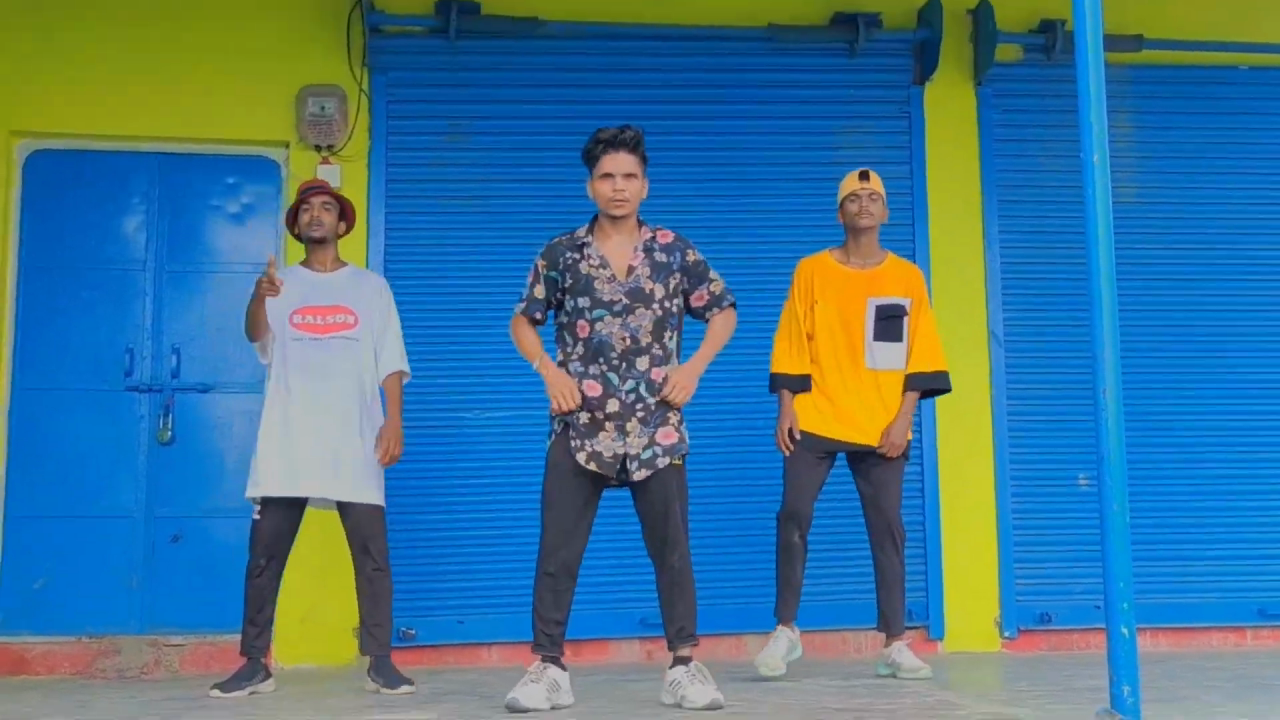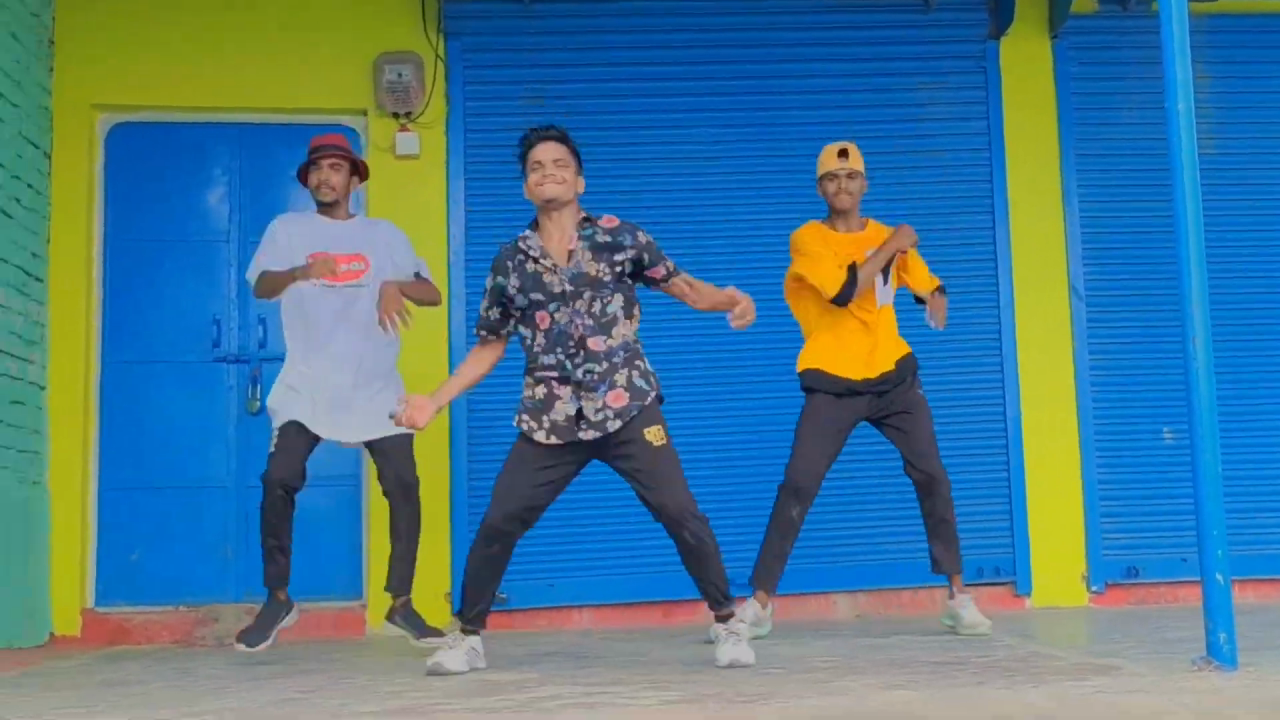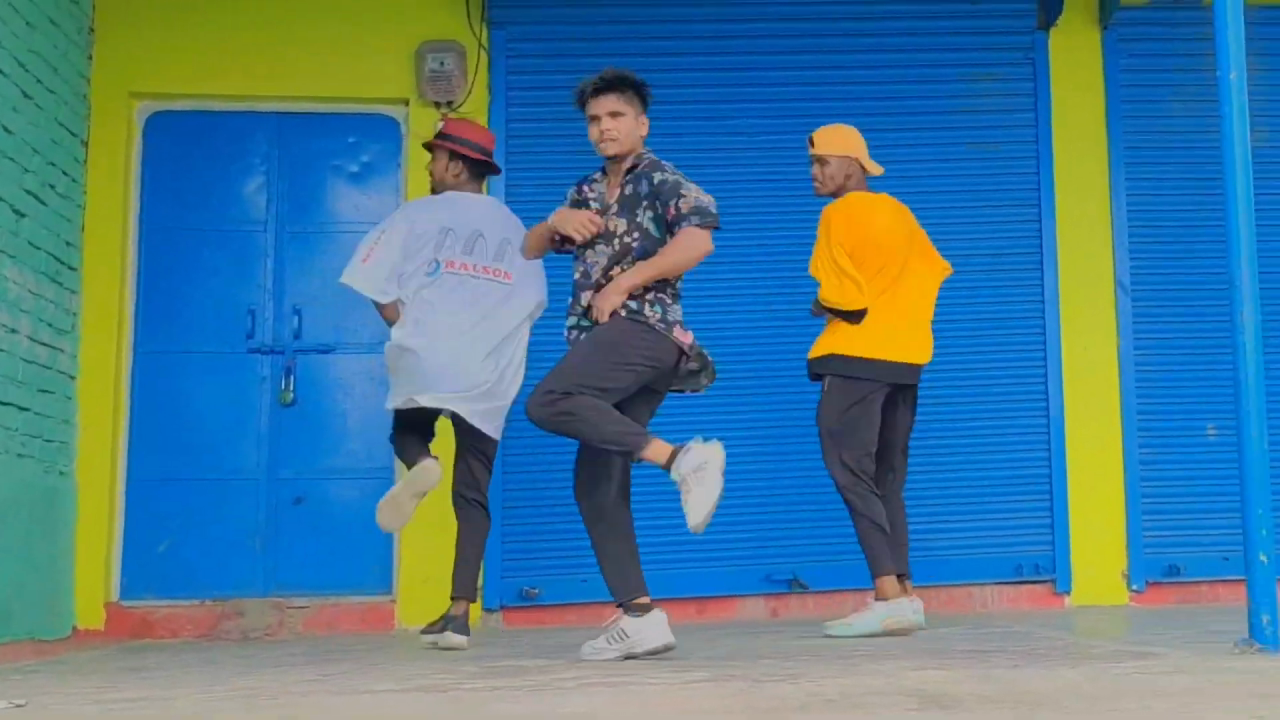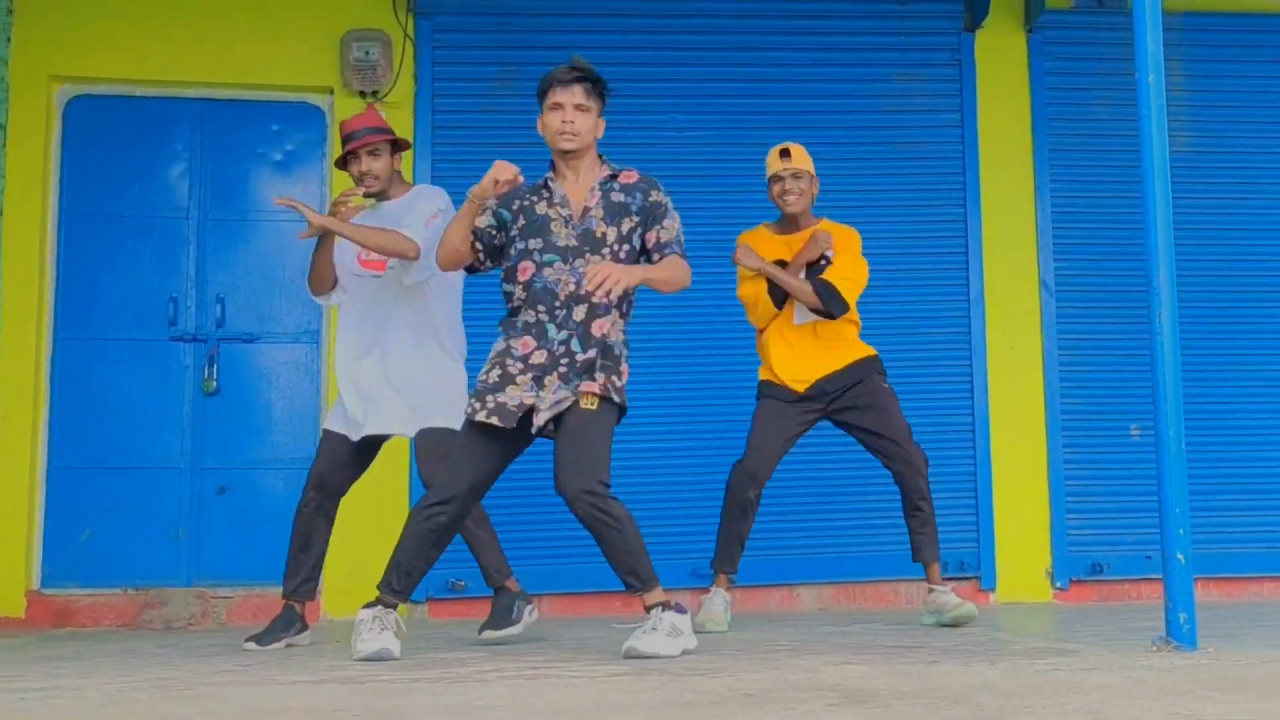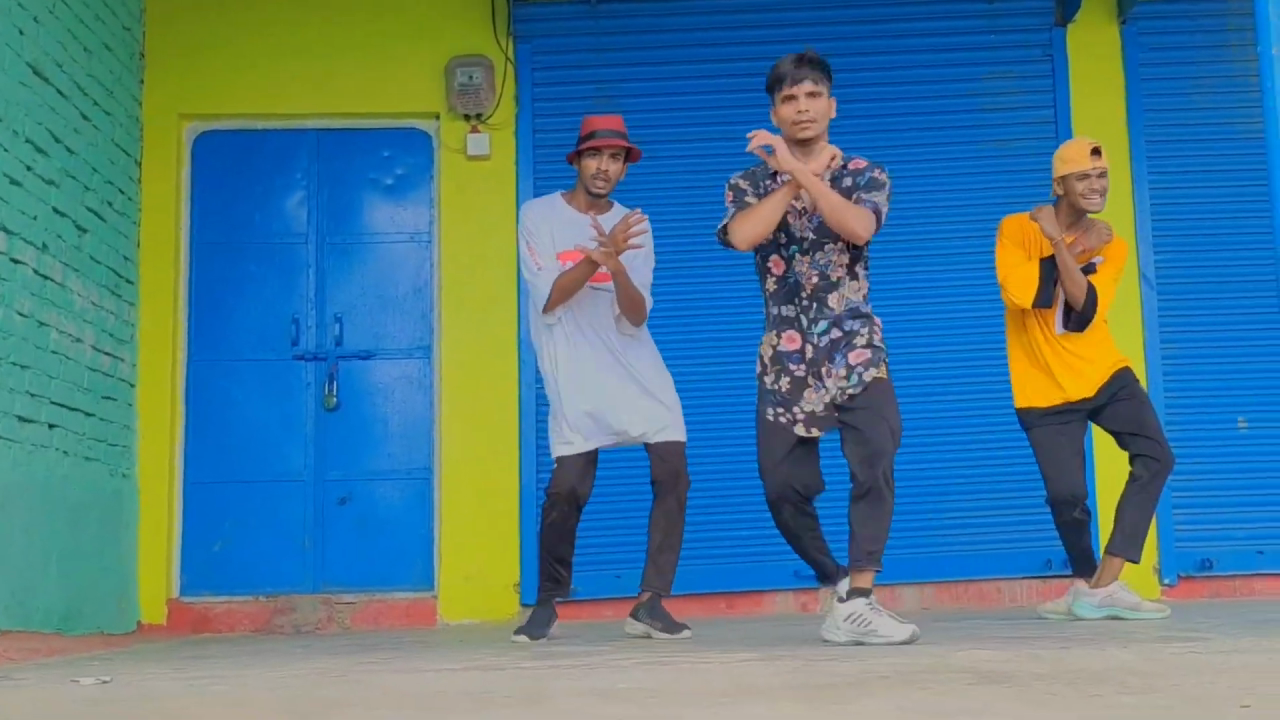
dt=1s
person 1, frame 1
left shoulder: (675, 251)
right shoulder: (559, 254)
left elbow: (723, 311)
right elbow: (522, 321)
left wrist: (693, 367)
right wrist: (549, 372)
left hip: (655, 422)
right hip: (578, 422)
left knee: (671, 546)
right knee: (558, 546)
left ankle: (682, 666)
right ankle: (548, 669)
person 1, frame 2
left shoulder: (617, 235)
right shoulder: (509, 262)
left elbow: (679, 285)
right elbow: (491, 344)
left wrist: (725, 298)
right wrist: (438, 399)
left hip: (625, 402)
right hip: (553, 413)
left knee: (676, 510)
right knee: (500, 524)
left ankle: (728, 621)
right ankle: (468, 634)
person 1, frame 3
left shoulder: (657, 177)
right shoulder: (589, 192)
left elbow: (699, 235)
right elbow: (532, 248)
left wrist: (626, 281)
right wrist: (564, 224)
left hip: (643, 333)
right hip: (599, 346)
left knee: (547, 405)
right knee: (599, 484)
left ankle: (683, 458)
right ankle: (639, 617)
person 1, frame 4
left shoulder: (638, 191)
right shoulder: (517, 200)
left elbow: (678, 272)
right elbow: (450, 260)
left wrist: (628, 273)
right wrist: (482, 194)
left hip: (590, 369)
right hip: (515, 368)
left knee: (584, 486)
right knee: (451, 493)
left ankle: (664, 610)
right ankle: (382, 609)
person 1, frame 5
left shoulder: (862, 174)
right shoulder: (749, 184)
left elbow: (859, 230)
right elbow: (744, 237)
left wrist: (799, 166)
right wrist: (790, 180)
left hip: (851, 339)
right hip: (787, 350)
left knee: (878, 453)
right knee: (787, 492)
left ankle: (857, 602)
right ankle: (840, 583)
person 2, frame 1
left shoulder: (371, 287)
right shoulder: (280, 286)
left elbow: (393, 364)
right elbow: (254, 340)
left wrist: (394, 420)
right wrist: (259, 297)
left hip: (355, 443)
right hip: (287, 444)
left knee: (371, 550)
right knee: (265, 548)
left ankle: (380, 660)
right ankle: (255, 662)
person 2, frame 2
left shoulder: (384, 234)
right shoulder: (287, 229)
left elbow: (432, 293)
right elbow: (259, 286)
left wrist: (398, 287)
right wrist: (303, 268)
left hip: (372, 385)
right hip: (306, 382)
left knee: (404, 487)
right knee: (281, 481)
left ankle: (401, 603)
right ankle: (277, 599)
person 2, frame 3
left shoulder: (419, 213)
right shoulder: (514, 227)
left elbow: (372, 286)
right elbow: (533, 302)
left wrist: (396, 319)
left hip: (427, 360)
right hip: (490, 373)
left knee: (410, 435)
right knee: (472, 489)
left ankle: (416, 471)
right ankle: (456, 612)
person 2, frame 4
left shoulder: (431, 203)
right shoulder: (358, 220)
left elbow: (408, 252)
right elbow: (323, 290)
left wrist: (328, 226)
right wrist: (330, 227)
left hip: (430, 372)
right hip: (365, 380)
left knee: (441, 479)
right knee: (321, 488)
left ankle: (509, 594)
right ankle: (293, 612)
person 2, frame 5
left shoulder: (636, 225)
right shoulder: (537, 216)
left elbow: (635, 317)
right elbow: (549, 301)
left wrist: (612, 265)
right wrist: (596, 257)
left hip: (639, 374)
right hip: (575, 376)
left knee: (671, 475)
right knee: (568, 489)
left ankle: (649, 603)
right ankle: (548, 594)
person 3, frame 1
left shoulder: (908, 277)
right shoulder: (811, 270)
left elbow: (922, 353)
right elbow: (792, 343)
left wrist: (905, 417)
right wrist: (786, 407)
left hip: (881, 427)
right hip: (814, 421)
left knee: (888, 528)
right knee: (795, 514)
left ankle: (894, 645)
right ankle: (785, 631)
person 3, frame 2
left shoulder: (884, 235)
right shoulder: (806, 240)
left elbow: (927, 288)
right elbow: (846, 291)
left wrist: (936, 302)
right wrist: (891, 248)
left hip: (890, 375)
right hip: (831, 384)
left knee: (932, 478)
right knee: (799, 485)
left ankle: (957, 596)
right ankle: (759, 602)
person 3, frame 3
left shoulder: (838, 214)
right shoulder: (898, 215)
left elbow: (839, 301)
right elbow: (937, 274)
left wrist: (834, 306)
left hip: (854, 360)
right hip: (907, 360)
left knee: (846, 468)
right knee: (885, 479)
left ankle: (891, 597)
right ankle: (900, 596)
person 3, frame 4
left shoulder: (844, 240)
right shoulder: (752, 242)
left elbow: (838, 305)
right elbow: (758, 312)
left wrist: (769, 267)
right wrist: (802, 257)
left hip: (848, 371)
right hip: (785, 383)
left knee: (907, 458)
right knee: (750, 471)
left ankle: (936, 587)
right ankle: (720, 589)
person 3, frame 5
left shoulder: (1102, 242)
right shoulder: (1015, 228)
left elbow: (1081, 313)
right elbow: (1019, 296)
left wrist: (1061, 246)
right wrist: (1078, 256)
left hip: (1104, 374)
right hip: (1043, 386)
left knee: (1155, 454)
right knee: (1066, 494)
left ankle: (1107, 581)
right ankle: (1085, 578)
